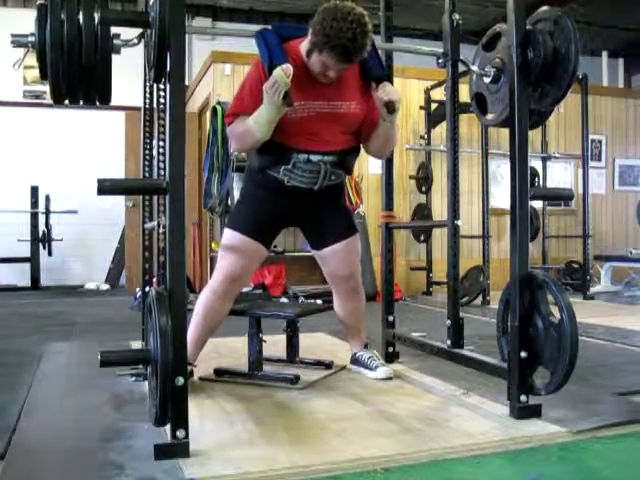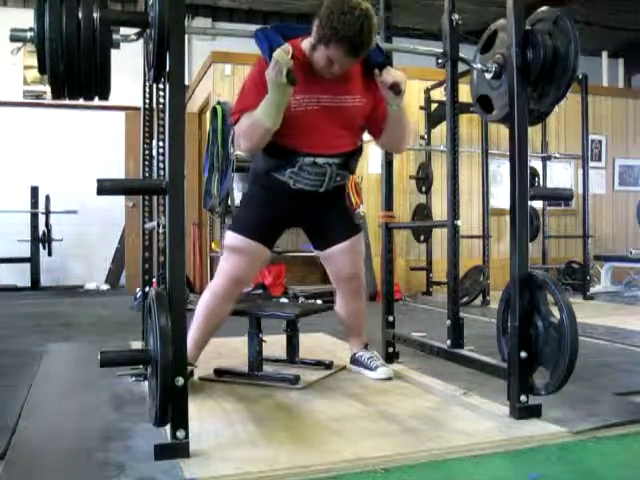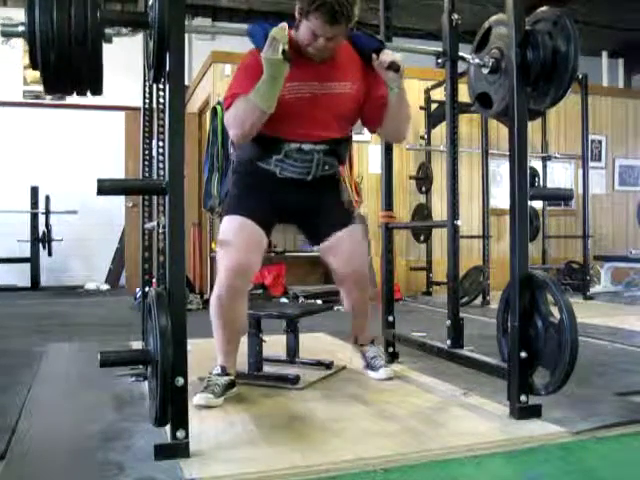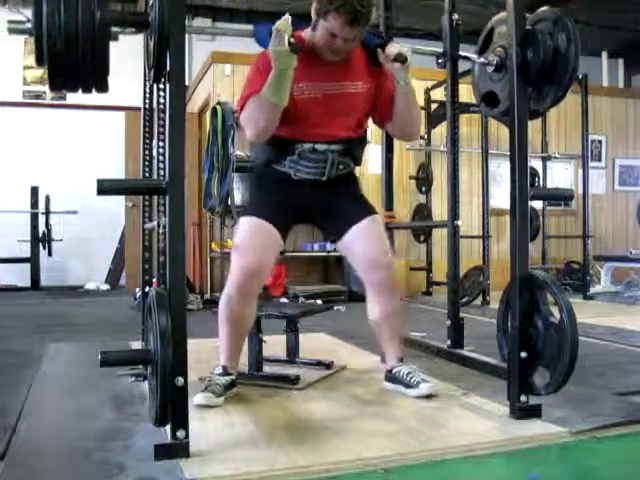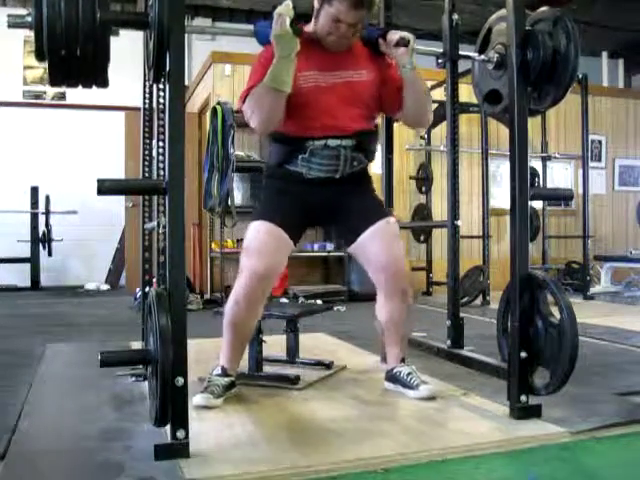
dt=0.5s
person 1, frame 1
left shoulder: (362, 79)
right shoulder: (272, 66)
left elbow: (379, 149)
right elbow: (237, 141)
left wrist: (388, 116)
right wrist: (271, 107)
left hip: (326, 194)
right hip: (269, 188)
left knee: (348, 280)
right knee: (226, 279)
left ankle: (360, 351)
right ankle: (183, 362)
person 1, frame 2
left shoulder: (368, 77)
right shoulder: (276, 64)
left elbow: (395, 144)
right elbow: (247, 142)
left wrist: (395, 101)
right wrist: (277, 92)
left hip: (328, 194)
right hip: (272, 188)
left knee: (351, 279)
right knee: (230, 279)
left ankle: (360, 352)
right ankle: (184, 361)
person 1, frame 3
left shoulder: (360, 64)
right shoulder: (263, 57)
left elbow: (395, 133)
right elbow: (237, 130)
left wrist: (394, 83)
right wrist: (272, 76)
left hip: (320, 184)
right hip: (260, 180)
left knee: (356, 274)
right knee: (231, 275)
left ankle: (365, 343)
right ankle: (224, 372)
person 1, frame 4
left shoulder: (371, 65)
right shoulder: (275, 57)
left elbow: (408, 130)
right elbow: (254, 131)
left wrist: (401, 76)
right wrist: (282, 69)
left hip: (338, 183)
right hip: (278, 181)
left knee: (381, 270)
right knee: (244, 274)
left ankle: (395, 367)
right ankle: (225, 372)
person 1, frame 5
left shoulder: (374, 59)
right shoulder: (278, 52)
left elbow: (420, 118)
right elbow: (260, 121)
left wrist: (406, 63)
right wrist: (284, 55)
left hip: (352, 183)
right hip: (290, 183)
left knee: (395, 272)
right knee: (253, 278)
left ankle: (396, 367)
right ankle: (225, 373)
